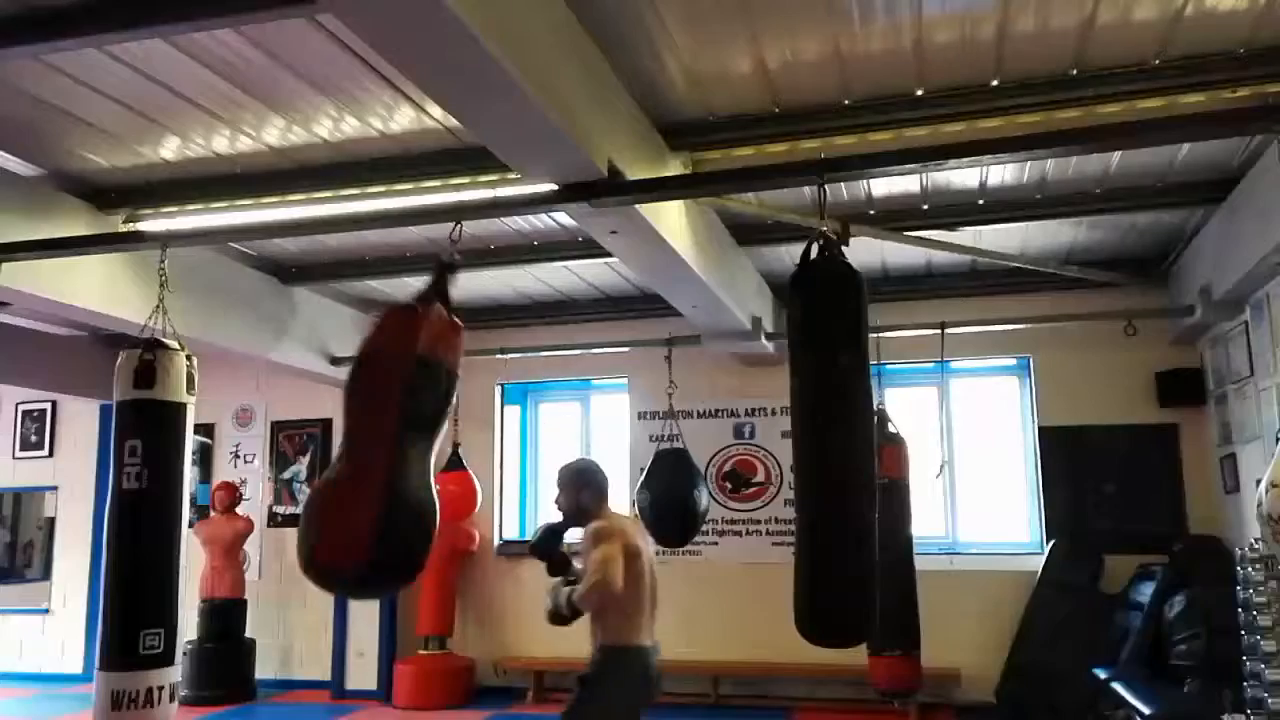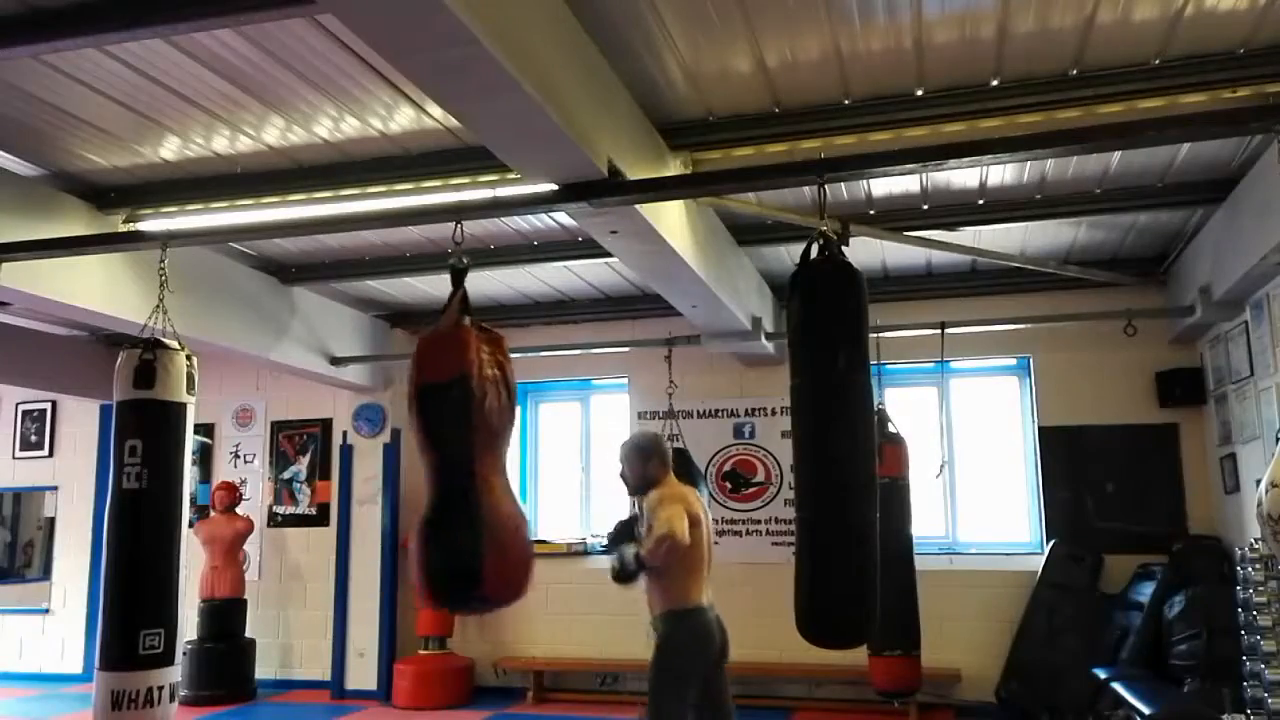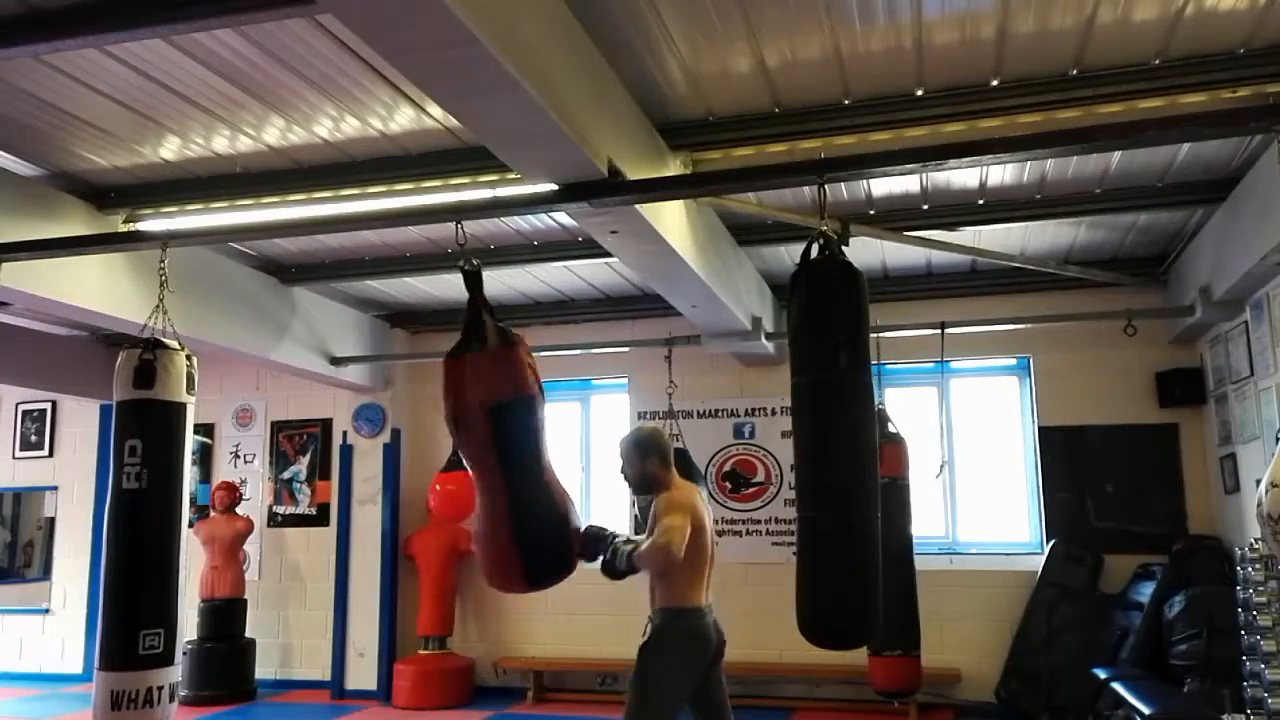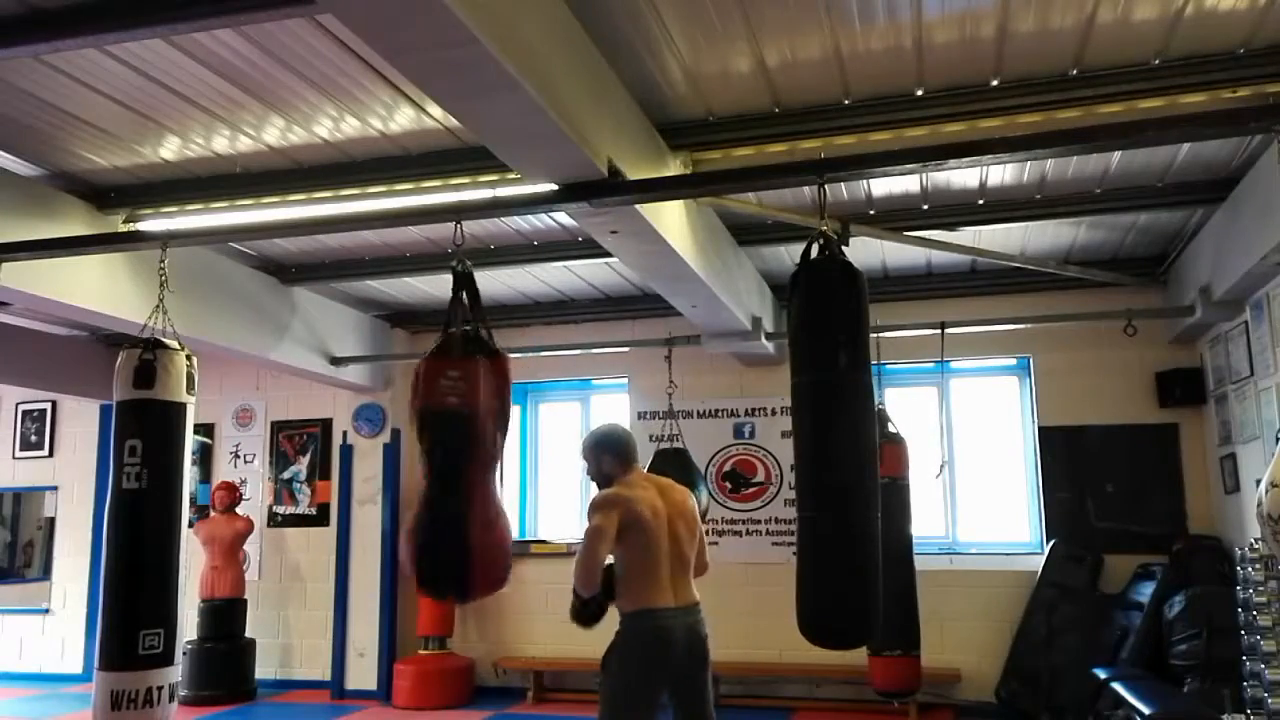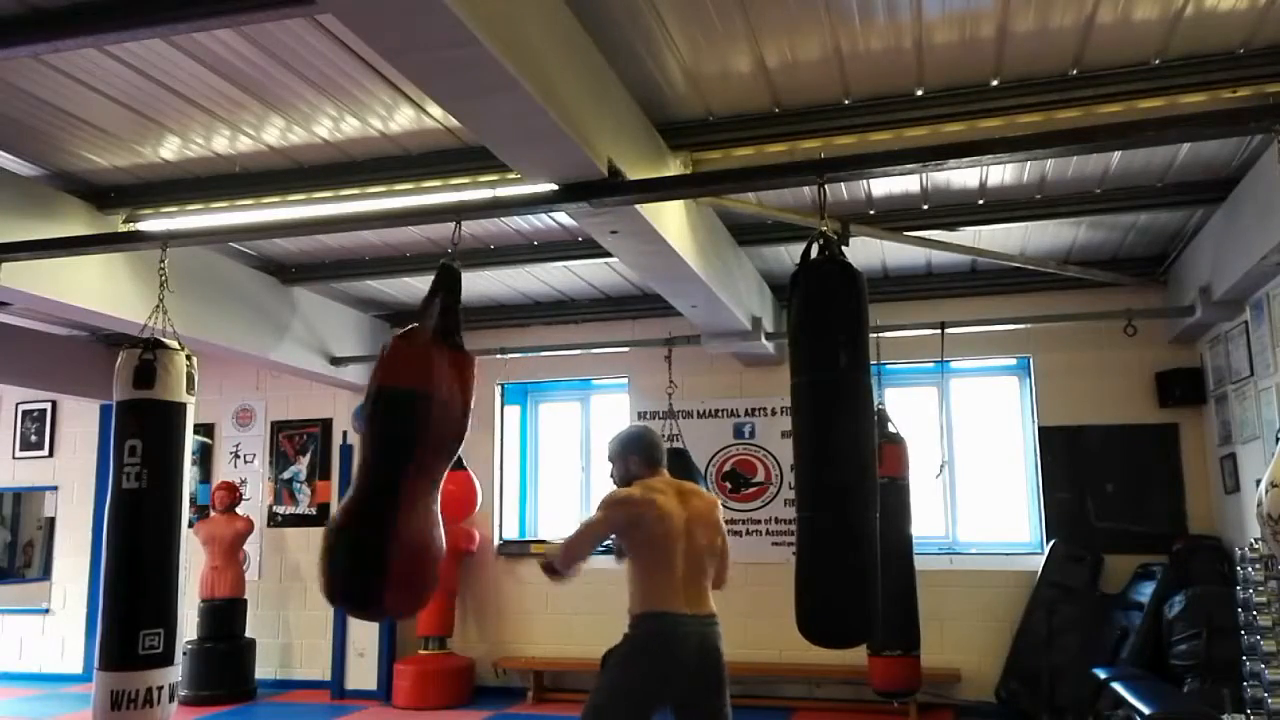
dt=0.4s
person 1, frame 1
left shoulder: (601, 531)
right shoulder: (630, 528)
left elbow: (601, 590)
left wrist: (566, 595)
left hip: (619, 668)
right hip: (639, 661)
person 1, frame 2
left shoulder: (661, 498)
right shoulder: (688, 497)
left elbow: (672, 540)
left wrist: (632, 558)
right wrist: (643, 554)
left hip: (683, 630)
right hip: (706, 625)
person 1, frame 3
left shoulder: (673, 501)
right shoulder: (690, 495)
left elbow: (666, 552)
left wrist: (626, 555)
right wrist: (611, 539)
left hip: (678, 629)
right hip: (703, 625)
person 1, frame 4
left shoulder: (611, 499)
right shoulder: (682, 495)
left elbow: (589, 570)
left wrist: (585, 593)
left hip: (646, 631)
right hip: (692, 625)
person 1, frame 5
left shoulder: (625, 500)
right shoulder: (707, 503)
left elbow: (570, 553)
left wrist: (552, 560)
left hip: (656, 636)
right hip: (706, 636)
